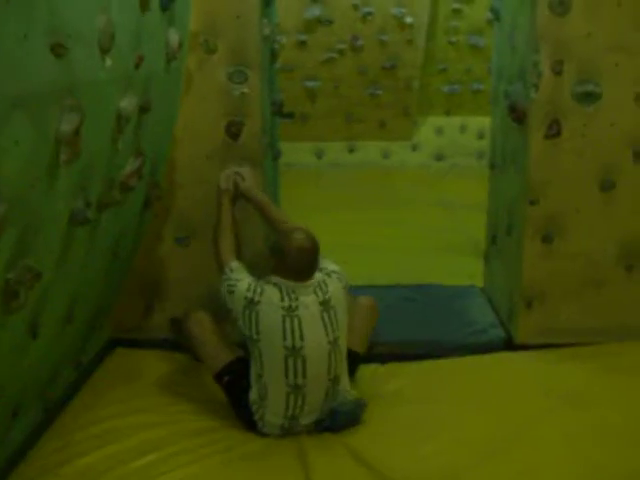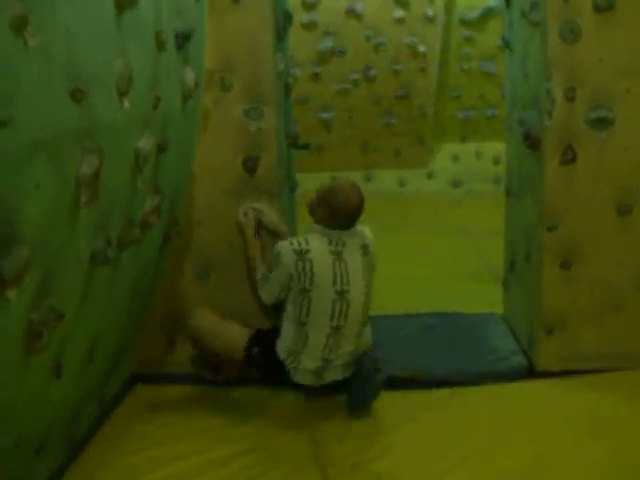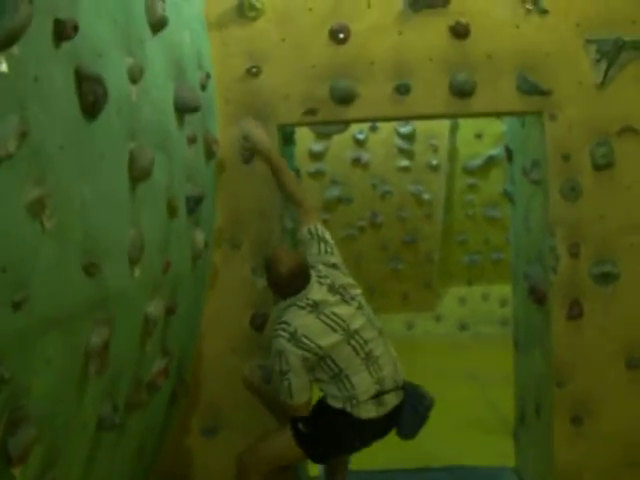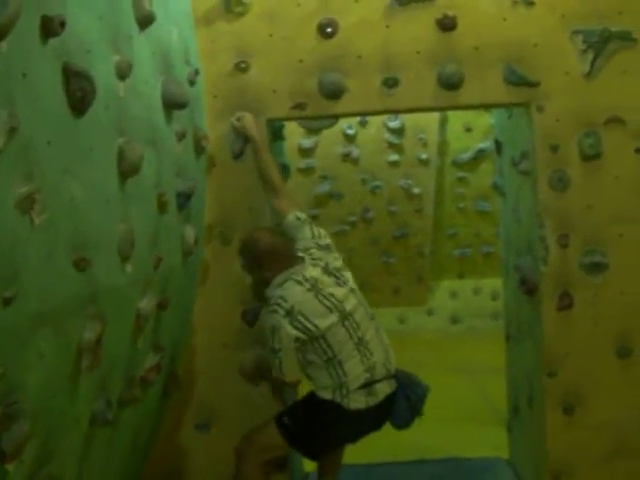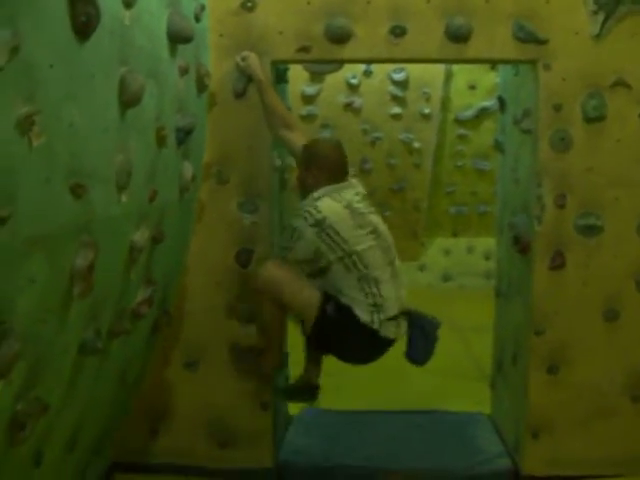
dt=1s
person 1, frame 1
left shoulder: (252, 298)
right shoulder: (335, 284)
left elbow: (227, 257)
right elbow: (299, 241)
left wrist: (226, 201)
right wrist: (256, 196)
left hip: (269, 422)
right hip: (332, 410)
left knee: (195, 321)
right knee: (366, 304)
person 1, frame 2
left shoulder: (294, 252)
right shoulder: (365, 240)
left elbow: (266, 292)
left wrist: (249, 233)
right wrist: (281, 230)
left hip: (297, 372)
right hip: (350, 365)
left knee: (198, 323)
person 1, frame 3
left shoulder: (289, 336)
right shoulder: (330, 270)
left elbow: (297, 409)
right elbow: (303, 205)
left wrist: (258, 385)
right wrist: (267, 151)
left hip: (358, 418)
right hip: (391, 402)
person 1, frame 4
left shoulder: (282, 309)
right shoulder: (318, 252)
left elbow: (285, 378)
right elbow: (279, 196)
left wrist: (254, 370)
right wrist: (256, 137)
left hip: (351, 407)
right hip: (384, 392)
left knee: (250, 449)
right knee: (330, 419)
person 1, frame 5
left shoulder: (316, 216)
right shoulder: (348, 188)
left elbow: (285, 268)
right elbow: (288, 130)
right wrist: (259, 78)
left hip: (365, 333)
right hip: (381, 322)
left knee: (269, 275)
right knee: (313, 289)
left ankle: (270, 356)
right ankle: (308, 380)
